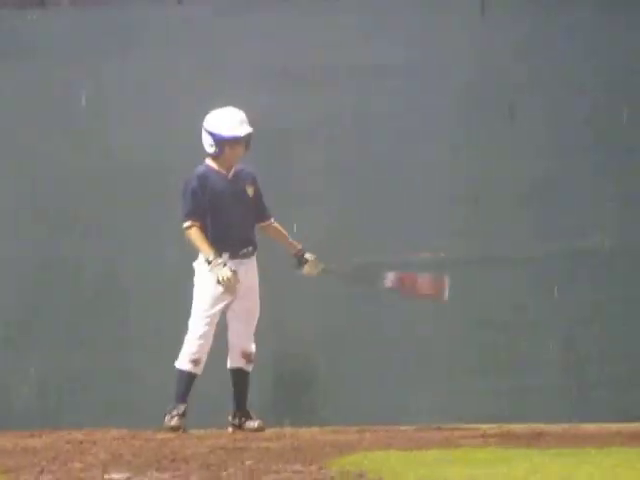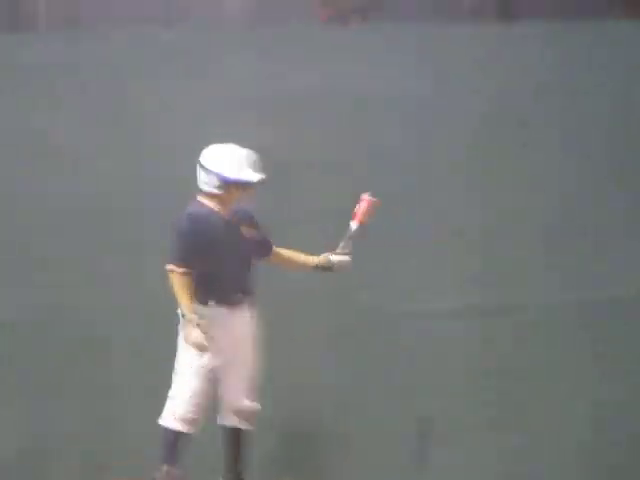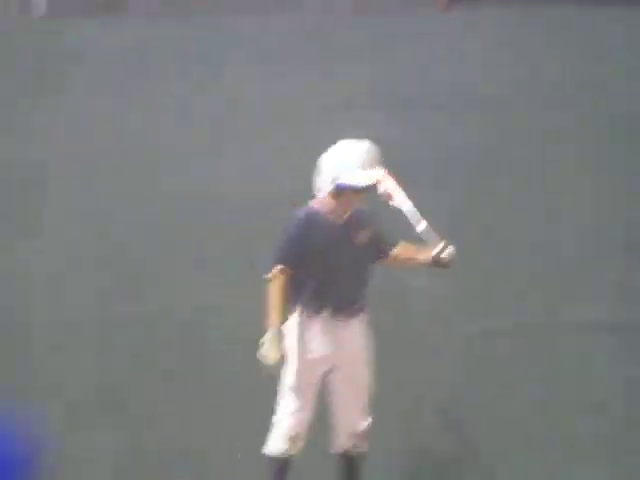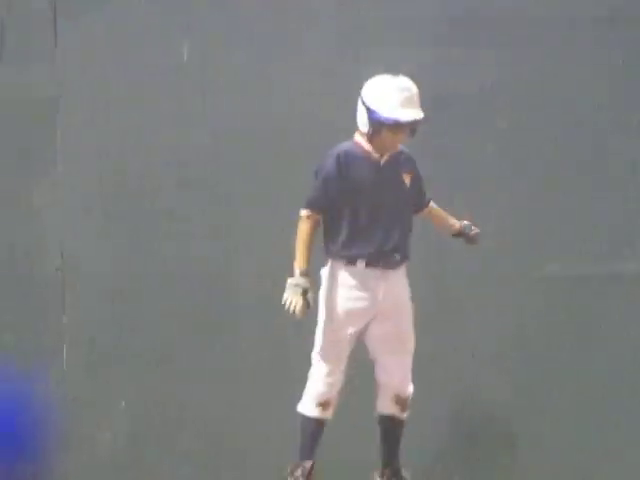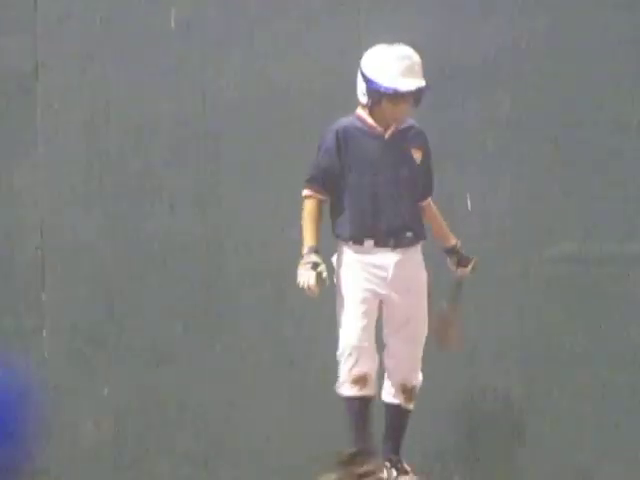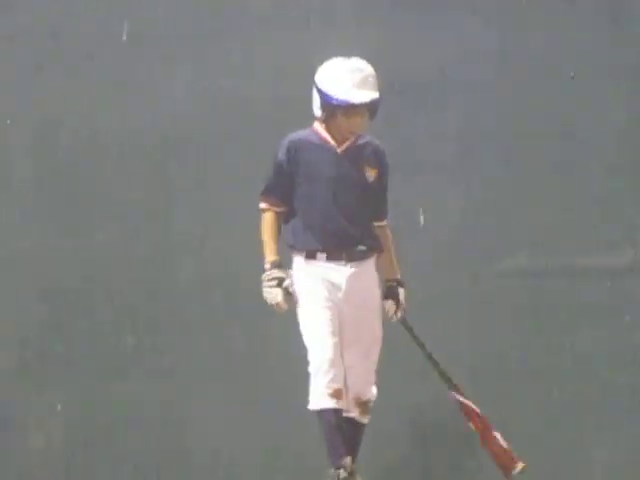
dt=0.2s
person 1, frame 1
left shoulder: (248, 178)
right shoulder: (200, 179)
left elbow: (264, 222)
right elbow: (191, 227)
left wrist: (299, 252)
right wrist: (215, 262)
left hip: (247, 265)
right hip: (215, 266)
left knee: (244, 342)
right knee: (199, 335)
left ankle: (240, 412)
person 1, frame 2
left shoulder: (245, 219)
right shoulder: (194, 219)
left elbow: (270, 253)
right elbow: (177, 271)
left wrist: (320, 261)
right wrist: (189, 317)
left hip: (240, 316)
right hip: (206, 316)
left knee: (239, 397)
right knee: (187, 392)
person 1, frame 3
left shoulder: (361, 220)
right shoulder: (307, 221)
left elbow: (387, 251)
right elbow: (280, 274)
left wrist: (429, 256)
right wrist: (273, 331)
left hip: (351, 328)
right hip: (311, 328)
left knee: (354, 418)
right knee: (292, 413)
person 1, frame 4
left shoulder: (404, 162)
right shoulder: (341, 160)
left elbow: (420, 204)
right elbow: (310, 217)
left wrist: (457, 226)
right wrist: (299, 276)
left hip: (393, 281)
right hip: (347, 280)
left knee: (396, 378)
right knee: (325, 373)
person 1, frame 5
left shoulder: (415, 137)
right shoulder: (343, 135)
right elbow: (313, 195)
left wrist: (452, 247)
right wrist: (310, 253)
left hip: (408, 261)
right hip: (358, 259)
left knee: (406, 363)
right knee: (356, 351)
person 1, frame 6
left shoulder: (373, 154)
right shoulder: (296, 148)
left elbow: (379, 223)
right elbow: (271, 209)
left wrist: (392, 282)
right wrist: (273, 269)
left hip: (361, 274)
right hip: (311, 270)
left knee: (361, 376)
right knee: (326, 363)
